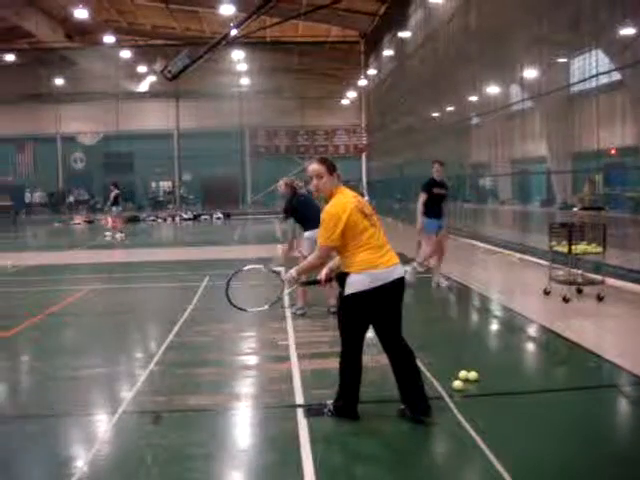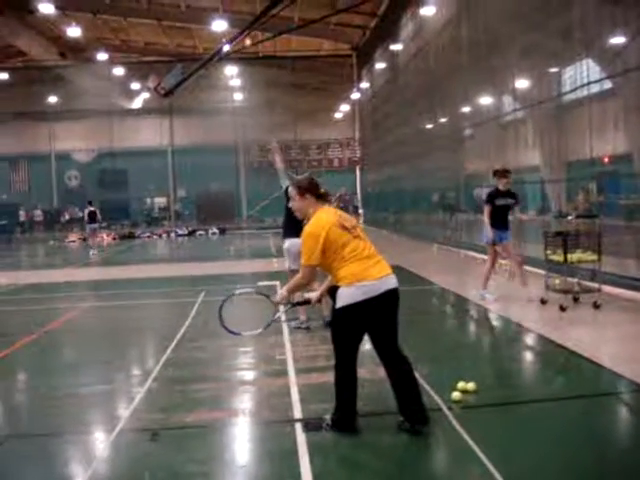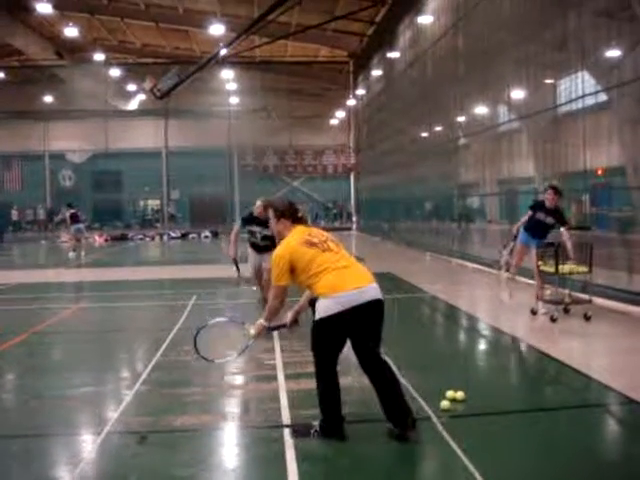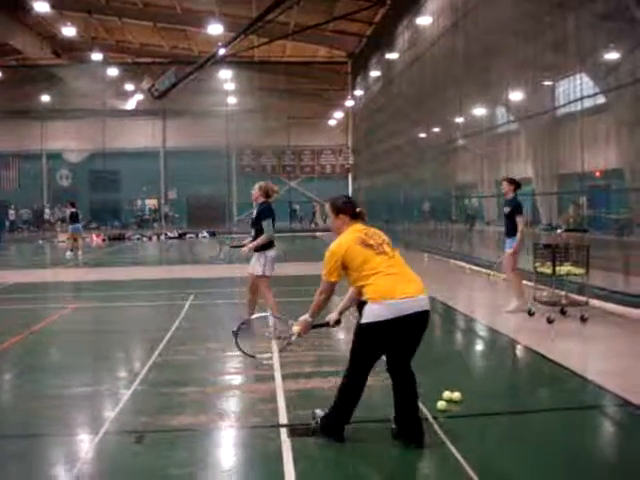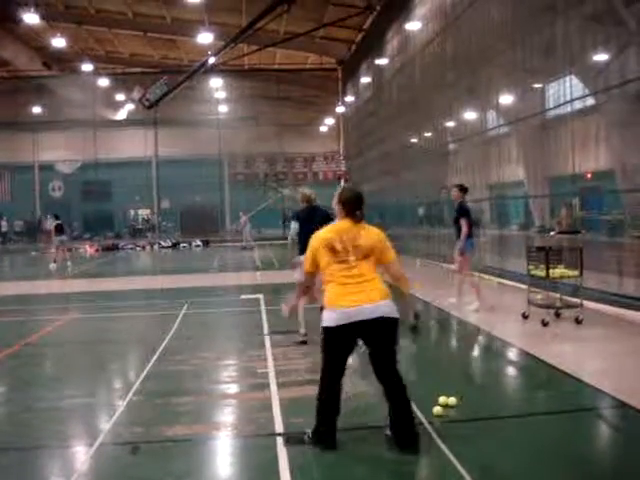
dt=1s
person 1, frame 1
left shoulder: (334, 209)
right shoulder: (353, 198)
left elbow: (321, 256)
left wrist: (295, 272)
right wrist: (331, 269)
left hip: (365, 282)
right hip: (392, 276)
left knee: (351, 347)
right knee: (395, 343)
left ankle: (345, 406)
right ankle: (418, 406)
person 1, frame 2
left shoulder: (313, 228)
right shoulder: (338, 215)
left elbow: (305, 277)
left wrist: (286, 292)
right wrist: (322, 291)
left hip: (357, 294)
right hip: (386, 285)
left knee: (345, 360)
right knee: (391, 354)
left ankle: (344, 420)
right ankle: (416, 417)
person 1, frame 3
left shoulder: (284, 251)
right shoulder: (318, 234)
left elbow: (277, 299)
left wrist: (264, 323)
right wrist: (296, 312)
left hip: (336, 303)
right hip: (370, 295)
left knee: (325, 366)
right knee: (372, 360)
left ankle: (331, 427)
right ankle: (403, 423)
person 1, frame 4
left shoulder: (339, 247)
right shoulder: (376, 234)
left elbow: (324, 293)
left wrist: (308, 318)
right wrist: (339, 311)
left hip: (385, 310)
right hip: (419, 304)
left knee: (357, 370)
right knee: (401, 368)
left ankle: (332, 426)
right ankle: (411, 431)
person 1, frame 5
left shoulder: (320, 237)
right shoulder: (375, 235)
left elbow: (307, 278)
right elbow: (397, 274)
left wrist: (297, 297)
left hip: (340, 315)
right hip: (381, 311)
left knee: (331, 375)
right knee: (388, 374)
left ankle: (324, 435)
right ankle: (406, 437)
person 2, frame 1
left shoulder: (289, 204)
right shoulder: (304, 196)
left wrist: (288, 247)
right wrist: (298, 241)
left hip: (312, 233)
left ankle: (300, 306)
right ankle: (332, 304)
person 2, frame 2
left shoulder: (291, 196)
left elbow: (281, 173)
left wrist: (276, 153)
left hip: (291, 243)
left ankle: (303, 320)
right ankle: (326, 314)
person 2, frame 3
right shoulder: (248, 217)
right elbow: (236, 231)
right wrist: (233, 248)
left hip: (269, 253)
right hip: (254, 251)
left knee: (266, 283)
right knee: (258, 280)
right ankle: (264, 297)
person 2, frame 4
left shoulder: (263, 209)
right shoulder: (266, 208)
left elbow: (268, 235)
left wrist: (250, 246)
right wrist: (249, 241)
left hip: (265, 253)
right hip: (262, 253)
left knee: (265, 290)
right knee: (251, 288)
person 2, frame 5
left shoulder: (299, 214)
right shoulder: (325, 213)
left elbow: (293, 235)
left hip: (305, 257)
left knee: (304, 296)
left ankle: (303, 331)
person 3, frame 1
left shoulder: (445, 186)
right shoulder: (428, 185)
right elbow: (420, 204)
left wrist: (443, 218)
right wrist: (419, 222)
left hip: (440, 220)
right hip: (429, 220)
left knee: (441, 250)
right knee: (431, 250)
left ankle: (436, 276)
right ankle: (414, 267)
person 3, frame 2
left shoulder: (512, 195)
right shoulder: (492, 195)
left elbow: (517, 213)
right elbow: (486, 215)
right wrist: (489, 232)
left hip: (505, 231)
right hip: (493, 231)
left knee: (517, 260)
right knee: (492, 262)
right ankle: (483, 291)
person 3, frame 3
left shoulder: (559, 215)
right shoulder: (538, 204)
left elbow: (565, 235)
left wrist: (571, 254)
right wrist: (517, 226)
left hip: (539, 240)
right hip: (525, 234)
left knee: (537, 270)
right knee: (515, 263)
left ankle: (539, 300)
person 3, frame 4
left shoulder: (515, 203)
right shoulder: (507, 202)
left elbow: (521, 225)
left wrist: (516, 243)
left hip: (514, 240)
right hip: (509, 239)
left knee: (508, 270)
right knee: (512, 270)
left ankle: (519, 301)
right ankle: (519, 299)
person 3, frame 5
left shoulder: (461, 208)
right shoulder: (461, 207)
left elbow: (465, 228)
left wrist: (461, 245)
left hip: (464, 242)
right hip: (463, 242)
left knee: (467, 273)
right knee: (459, 271)
left ankle: (478, 301)
right ankle: (458, 297)
